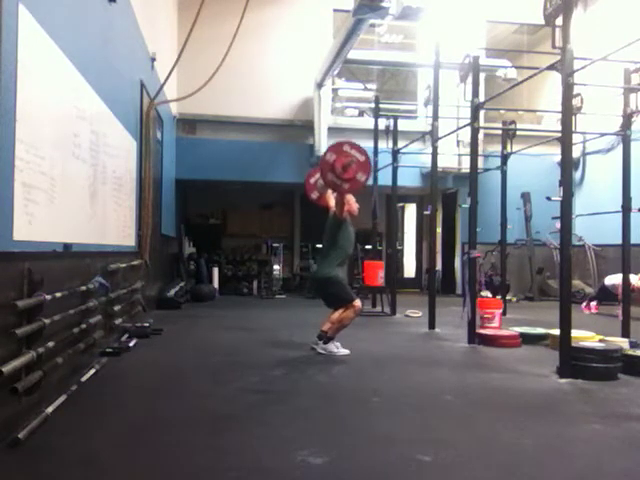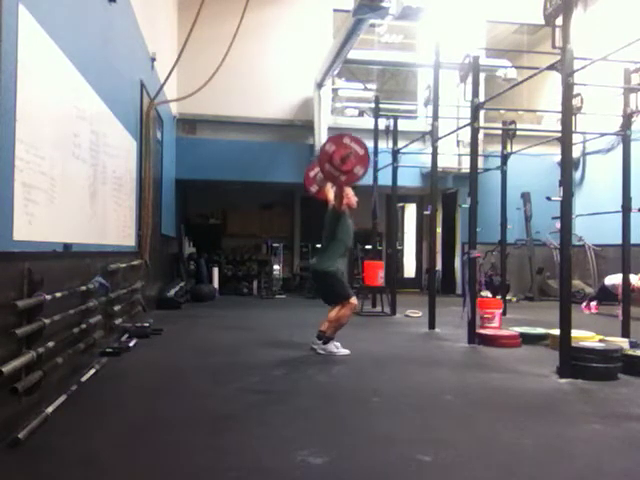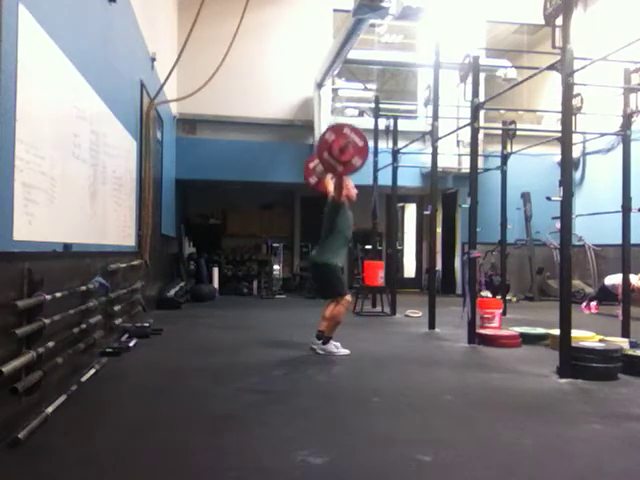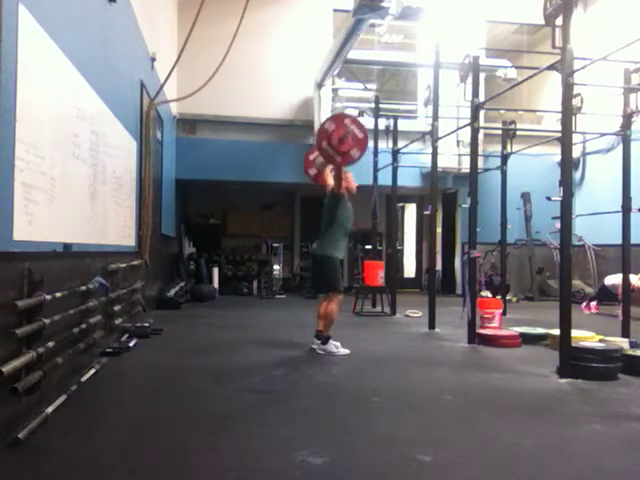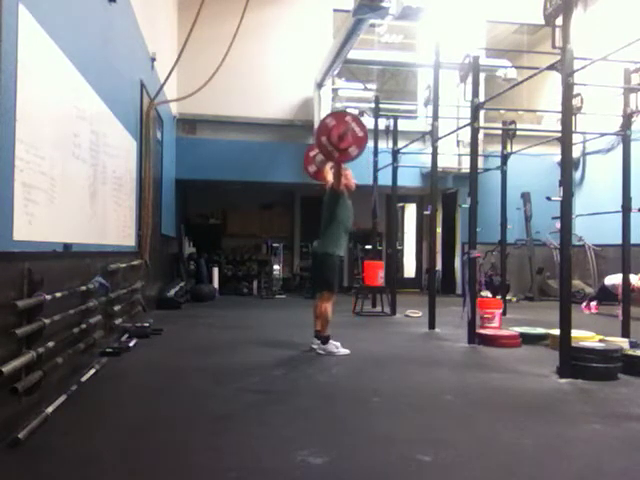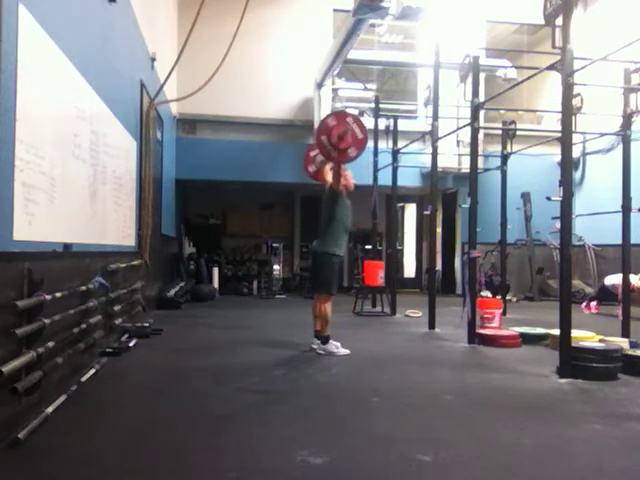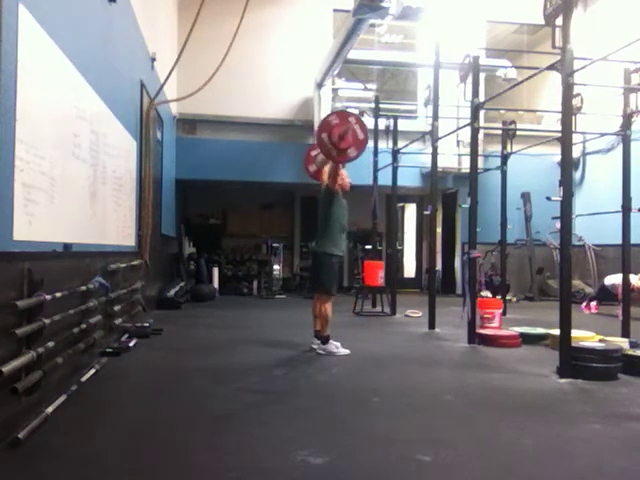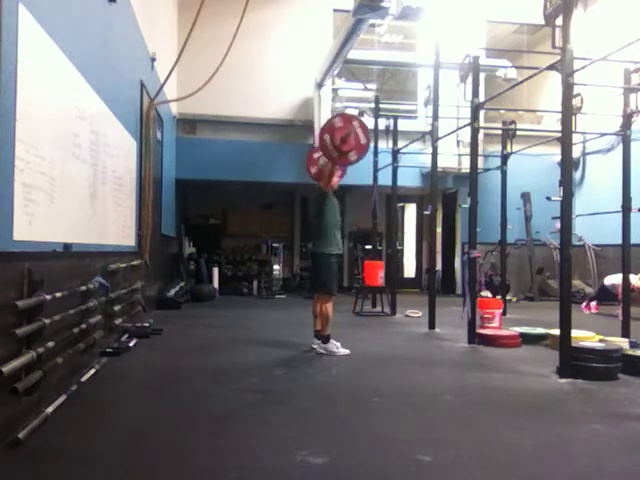
dt=0.1s
person 1, frame 1
left shoulder: (339, 220)
right shoulder: (340, 220)
left elbow: (331, 203)
right elbow: (338, 203)
left wrist: (329, 188)
left hip: (325, 274)
right hip: (327, 275)
left knee: (344, 307)
right knee: (355, 306)
left ankle: (321, 338)
right ankle: (326, 342)
person 1, frame 2
left shoulder: (339, 214)
right shoulder: (339, 213)
left elbow: (331, 196)
right elbow: (337, 197)
left wrist: (329, 182)
left hip: (325, 268)
right hip: (326, 269)
left knee: (342, 304)
right knee: (351, 303)
left ankle: (320, 338)
right ankle: (325, 342)
person 1, frame 3
left shoulder: (337, 204)
right shoulder: (338, 204)
left elbow: (330, 188)
right elbow: (337, 189)
left wrist: (328, 175)
left hip: (324, 261)
right hip: (327, 262)
left knee: (335, 301)
right knee: (344, 300)
left ankle: (320, 338)
right ankle: (325, 343)
person 1, frame 4
left shoulder: (336, 196)
right shoulder: (338, 196)
left elbow: (330, 181)
right elbow: (337, 181)
left wrist: (328, 168)
left hip: (325, 254)
right hip: (327, 255)
left knee: (329, 297)
right knee: (334, 297)
left ankle: (319, 338)
right ankle: (324, 342)
person 1, frame 5
left shoulder: (336, 193)
right shoulder: (338, 193)
left elbow: (328, 178)
right elbow: (335, 178)
left wrist: (328, 165)
left hip: (326, 252)
right hip: (328, 252)
left knee: (322, 296)
right knee: (327, 296)
left ankle: (318, 338)
right ankle: (324, 342)
person 1, frame 6
left shoulder: (335, 194)
right shoulder: (336, 194)
left elbow: (328, 178)
right elbow: (334, 178)
left wrist: (328, 165)
left hip: (326, 252)
right hip: (328, 252)
left knee: (320, 297)
right knee: (325, 297)
left ankle: (318, 338)
right ankle: (324, 342)
person 1, frame 7
left shoulder: (332, 195)
right shoulder: (332, 194)
left elbow: (328, 175)
right elbow: (332, 177)
left wrist: (327, 163)
left hip: (326, 252)
right hip: (328, 253)
left knee: (320, 296)
right knee: (326, 297)
left ankle: (318, 338)
right ankle: (324, 342)
person 1, frame 8
left shoulder: (324, 196)
right shoulder: (323, 195)
left elbow: (325, 176)
right elbow: (326, 178)
left wrist: (331, 163)
left hip: (324, 252)
right hip: (325, 252)
left knee: (320, 297)
right knee: (327, 297)
left ankle: (318, 338)
right ankle: (325, 342)
